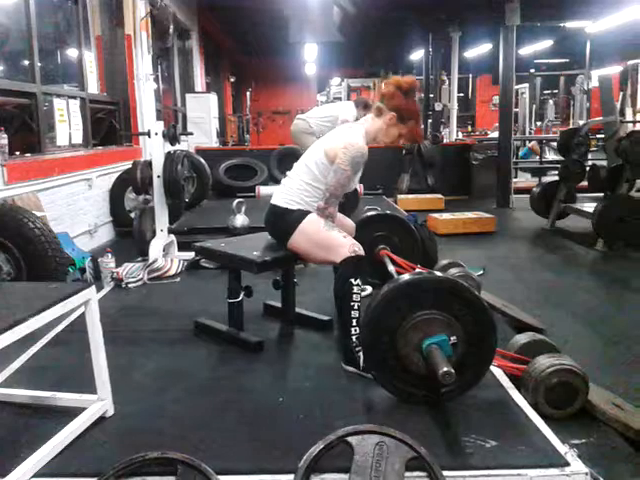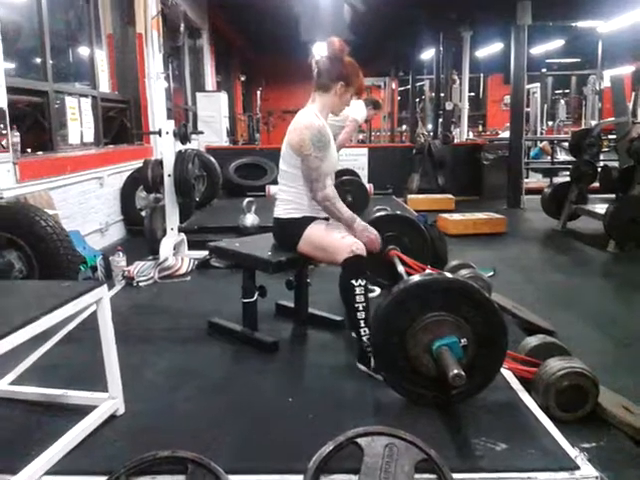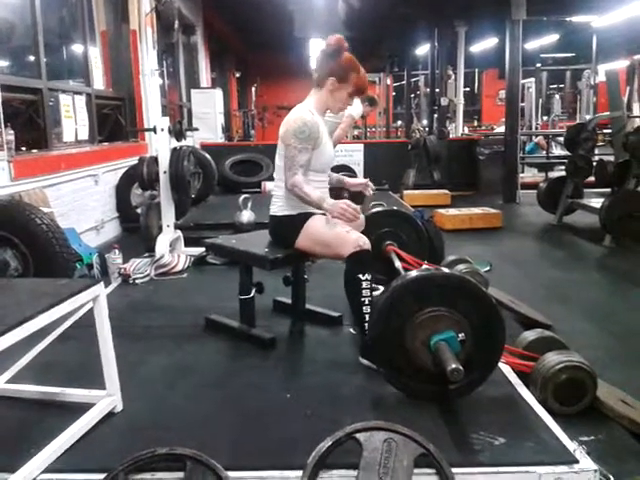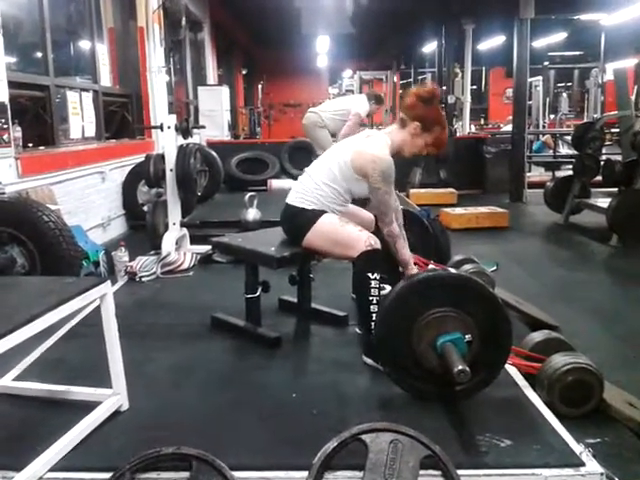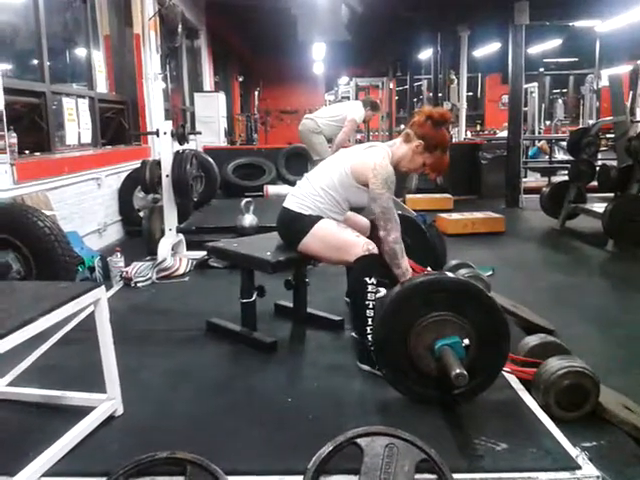
dt=1s
person 1, frame 1
left shoulder: (353, 131)
right shoulder: (356, 147)
right elbow: (328, 204)
left wrist: (342, 232)
right wrist: (336, 238)
left hip: (299, 209)
right hip: (287, 215)
left knee: (357, 235)
right knee: (351, 255)
left ankle: (351, 306)
right ankle: (353, 353)
person 1, frame 2
left shoulder: (313, 119)
right shoulder: (312, 126)
left elbow: (323, 185)
right elbow: (320, 192)
left wrist: (353, 221)
right wrist: (356, 226)
left hip: (308, 216)
right hip: (294, 222)
left knee: (360, 233)
right knee: (354, 251)
left ankle: (363, 304)
right ankle: (367, 352)
person 1, frame 3
left shoulder: (314, 118)
right shoulder: (304, 121)
right elbow: (294, 182)
left wrist: (345, 181)
right wrist: (327, 204)
left hip: (308, 213)
right hip: (291, 219)
left knee: (364, 223)
right knee: (357, 247)
left ankle: (366, 291)
right ankle: (370, 346)
person 1, frame 4
left shoulder: (377, 139)
right shoulder: (378, 157)
left elbow: (391, 210)
right elbow: (389, 223)
left wrist: (406, 254)
right wrist: (408, 268)
left hip: (316, 206)
right hip: (302, 214)
left knee: (376, 227)
right knee: (370, 247)
left ankle: (376, 308)
right ankle: (375, 347)
person 1, frame 5
left shoulder: (380, 152)
right shoulder: (381, 166)
left elbow: (388, 217)
right elbow: (388, 233)
left wrist: (402, 260)
right wrist: (405, 281)
left hip: (310, 211)
right hip: (298, 219)
left knee: (369, 230)
right knee: (366, 252)
left ankle: (358, 296)
right ankle: (369, 351)
